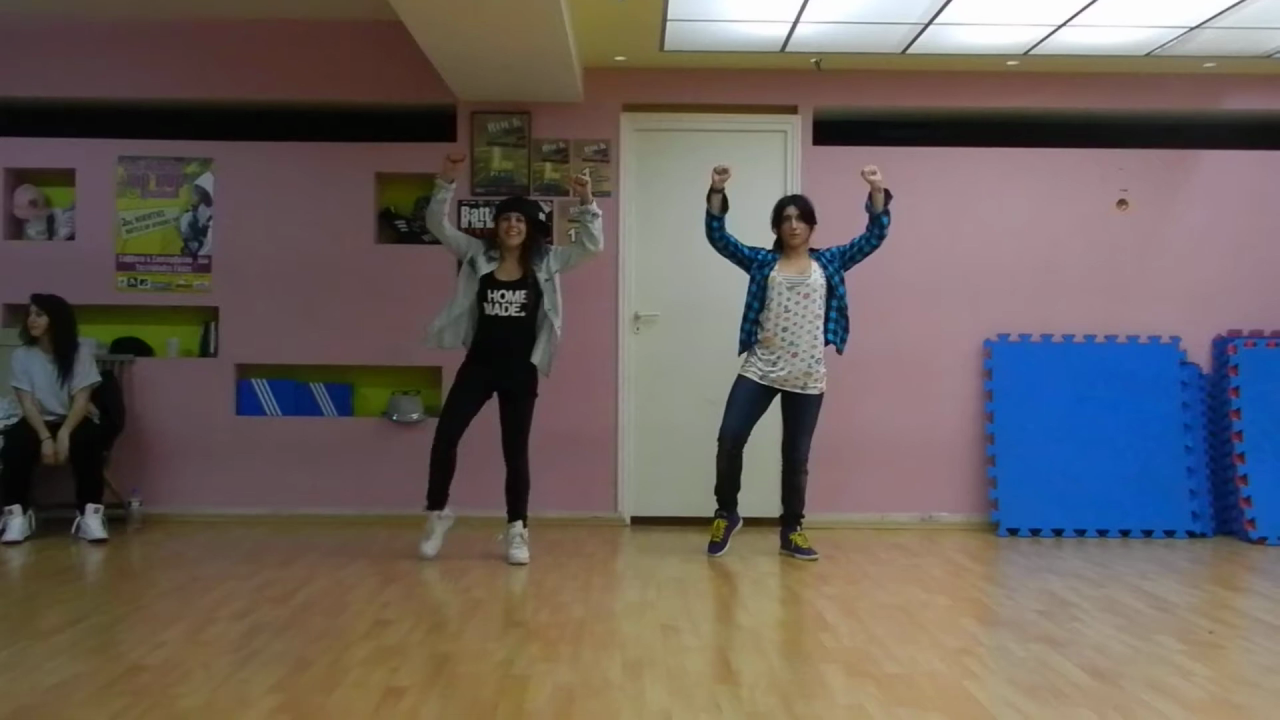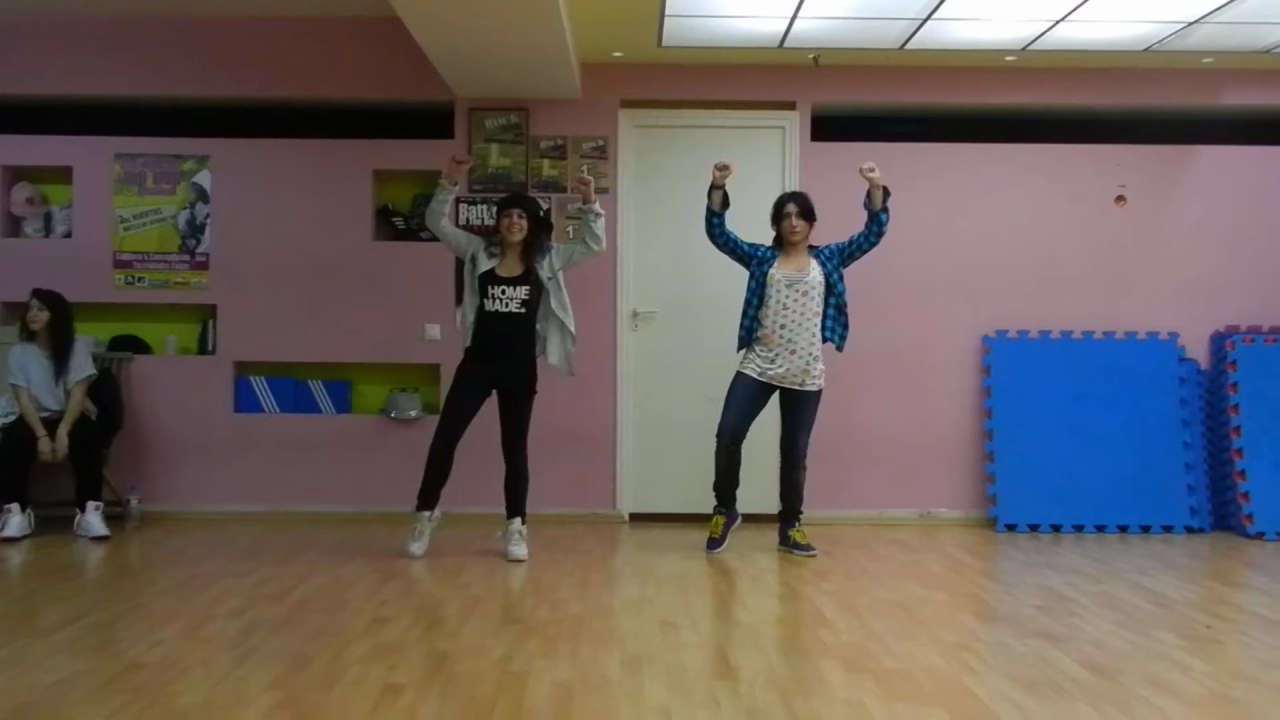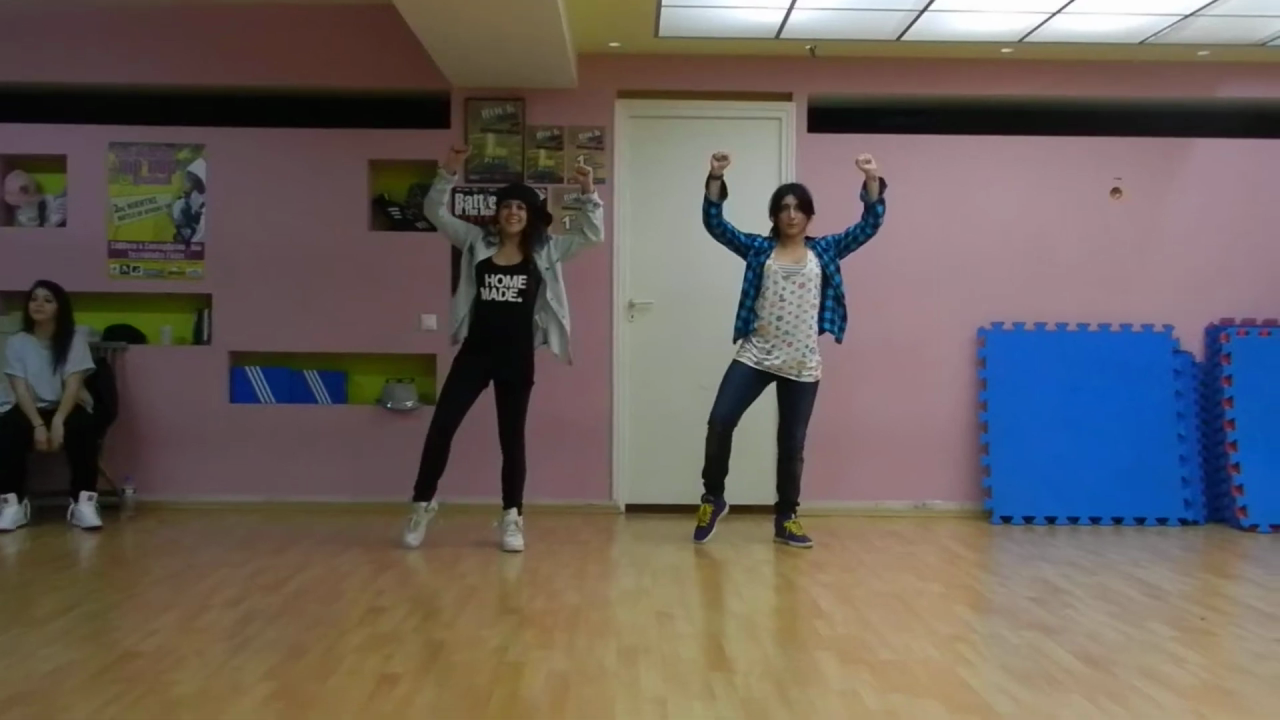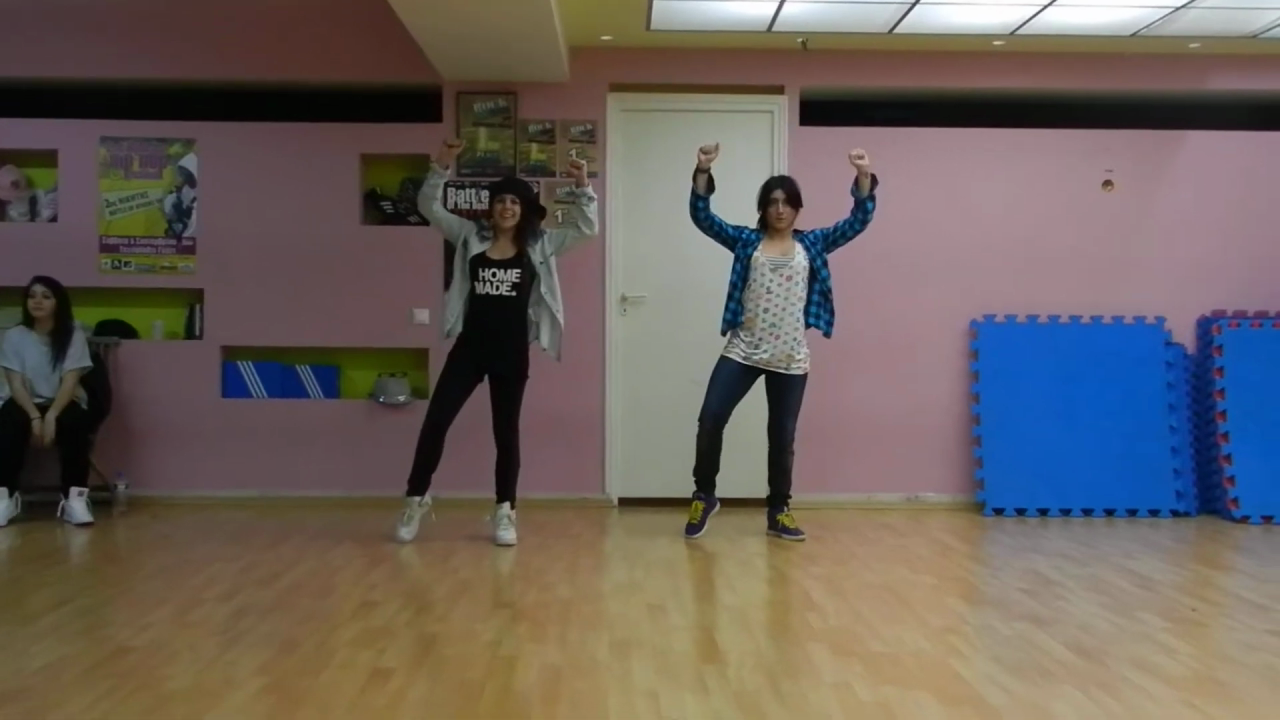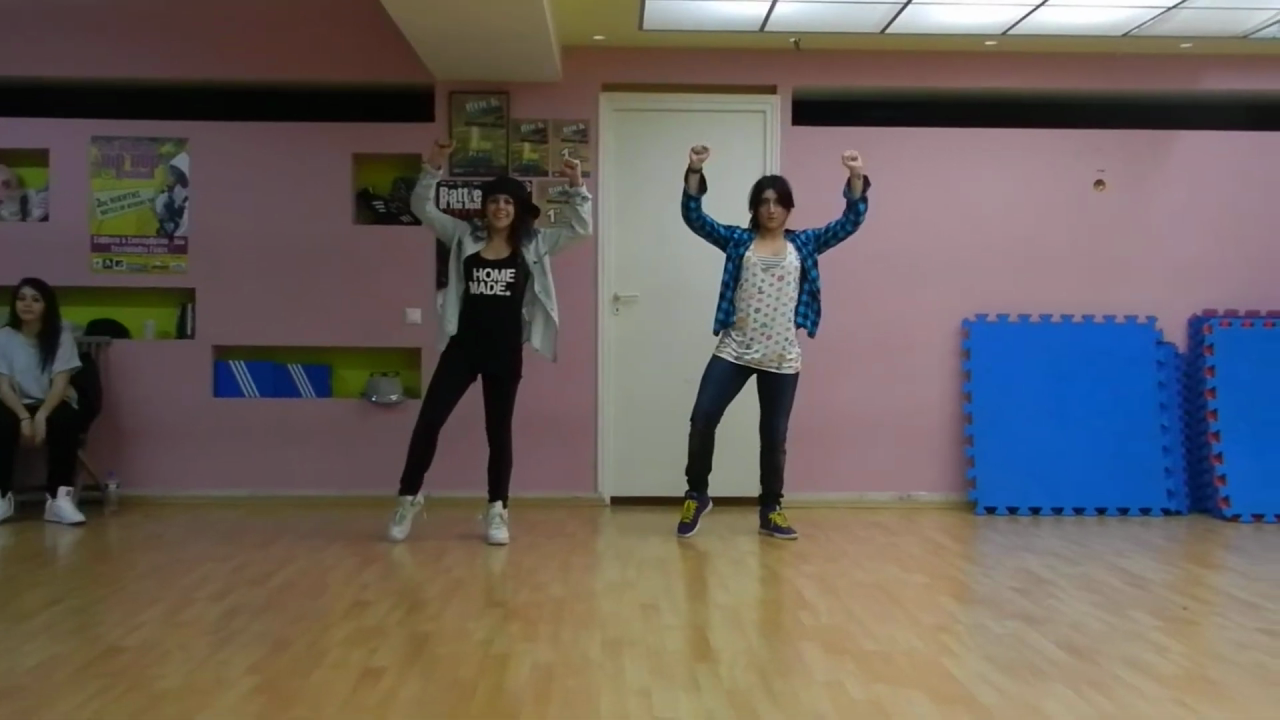
dt=0.3s
person 1, frame 1
left shoulder: (546, 262)
right shoulder: (478, 255)
left elbow: (593, 245)
right elbow: (437, 224)
left wrist: (586, 203)
right wrist: (446, 183)
left hip: (520, 370)
right hip: (479, 364)
left knee: (515, 451)
right knee: (445, 436)
left ankle: (517, 532)
right ankle: (437, 516)
person 1, frame 2
left shoulder: (547, 259)
right shoulder: (478, 252)
left elbow: (594, 244)
right elbow: (437, 223)
left wrist: (589, 203)
right wrist: (450, 184)
left hip: (520, 366)
right hip: (478, 361)
left knee: (515, 448)
right knee: (445, 437)
left ankle: (516, 529)
right ankle: (426, 515)
person 1, frame 3
left shoulder: (546, 249)
right shoulder: (477, 241)
left elbow: (592, 234)
right elbow: (435, 212)
left wrist: (588, 193)
right wrist: (448, 173)
left hip: (517, 356)
right hip: (475, 352)
left knee: (512, 438)
right knee: (441, 427)
left ankle: (512, 519)
right ankle: (422, 506)
person 1, frame 4
left shoulder: (539, 245)
right shoulder: (471, 237)
left elbow: (586, 228)
right elbow: (429, 207)
left wrist: (582, 187)
right wrist: (441, 168)
left hip: (511, 351)
right hip: (470, 346)
left knee: (506, 432)
right knee: (435, 422)
left ankle: (505, 514)
right ankle: (416, 500)
person 1, frame 5
left shoulder: (533, 244)
right shoulder: (464, 237)
left elbow: (580, 227)
right elbow: (423, 208)
left wrist: (576, 186)
right wrist: (433, 168)
left hip: (505, 351)
right hip: (463, 346)
left knee: (499, 431)
right knee: (428, 421)
left ankle: (497, 512)
right ankle: (409, 499)
person 2, frame 1
left shoulder: (829, 262)
right shoulder: (762, 261)
left elbow: (874, 237)
right elbow: (718, 237)
left wrist: (877, 191)
right wrist: (717, 191)
left hip: (808, 377)
right hip: (760, 370)
left knee: (797, 455)
right knee: (730, 439)
left ankle: (792, 531)
right ankle: (726, 514)
person 2, frame 2
left shoulder: (828, 259)
right shoulder: (761, 259)
left elbow: (873, 234)
right elbow: (718, 234)
left wrist: (875, 189)
right wrist: (718, 188)
left hip: (806, 374)
right hip: (759, 367)
left knee: (795, 453)
right knee: (728, 435)
left ankle: (790, 528)
right ankle: (725, 511)
person 2, frame 3
left shoulder: (825, 251)
right shoulder: (759, 249)
left elbow: (869, 225)
right elbow: (715, 224)
left wrist: (872, 180)
right wrist: (716, 179)
left hip: (803, 365)
right hip: (756, 357)
left knee: (792, 443)
right knee: (720, 422)
left ankle: (786, 519)
right ankle: (713, 498)
person 2, frame 4
left shoulder: (812, 244)
right shoulder: (746, 241)
left elbow: (858, 221)
right elbow: (702, 217)
left wrist: (863, 176)
right wrist: (703, 171)
left hip: (791, 359)
right hip: (743, 352)
left knee: (782, 437)
right knee: (710, 420)
left ankle: (778, 512)
right ankle: (704, 497)
person 2, frame 5
left shoulder: (804, 244)
right shoulder: (737, 240)
left elbow: (850, 222)
right elbow: (693, 217)
left wrist: (856, 177)
right wrist: (695, 171)
left hip: (782, 358)
right hip: (735, 351)
left knee: (774, 436)
right knee: (702, 419)
left ankle: (770, 510)
right ankle: (697, 496)
person 3, frame 1
left shoulder: (80, 352)
right shoulder: (21, 356)
left elbow: (82, 400)
right elbow: (27, 403)
left wrist: (64, 433)
right wrist: (45, 437)
left hip: (73, 420)
right hip: (38, 422)
left knee: (88, 440)
left ankle: (90, 515)
person 3, frame 2
left shoulder: (77, 347)
left elbow: (78, 394)
right elbow: (24, 400)
left wrist: (63, 431)
right wrist: (41, 435)
left hip: (71, 417)
right hip: (35, 419)
left knee: (86, 437)
left ankle: (89, 513)
person 3, frame 3
left shoulder: (75, 340)
left elbow: (73, 385)
right elbow: (20, 390)
left wrist: (58, 421)
right wrist: (38, 424)
left hip: (68, 408)
right hip: (31, 409)
left knee: (82, 428)
left ankle: (83, 502)
person 3, frame 4
left shoulder: (73, 336)
left elbow: (70, 382)
left wrist: (51, 416)
right wrist: (34, 417)
left hip: (62, 404)
right hip: (26, 404)
left knee: (76, 423)
left ankle: (74, 498)
person 3, frame 5
left shoulder: (62, 337)
left elbow: (60, 384)
left wrist: (41, 416)
right wrist: (24, 417)
left hip: (53, 404)
left knee: (65, 423)
left ankle: (61, 498)
